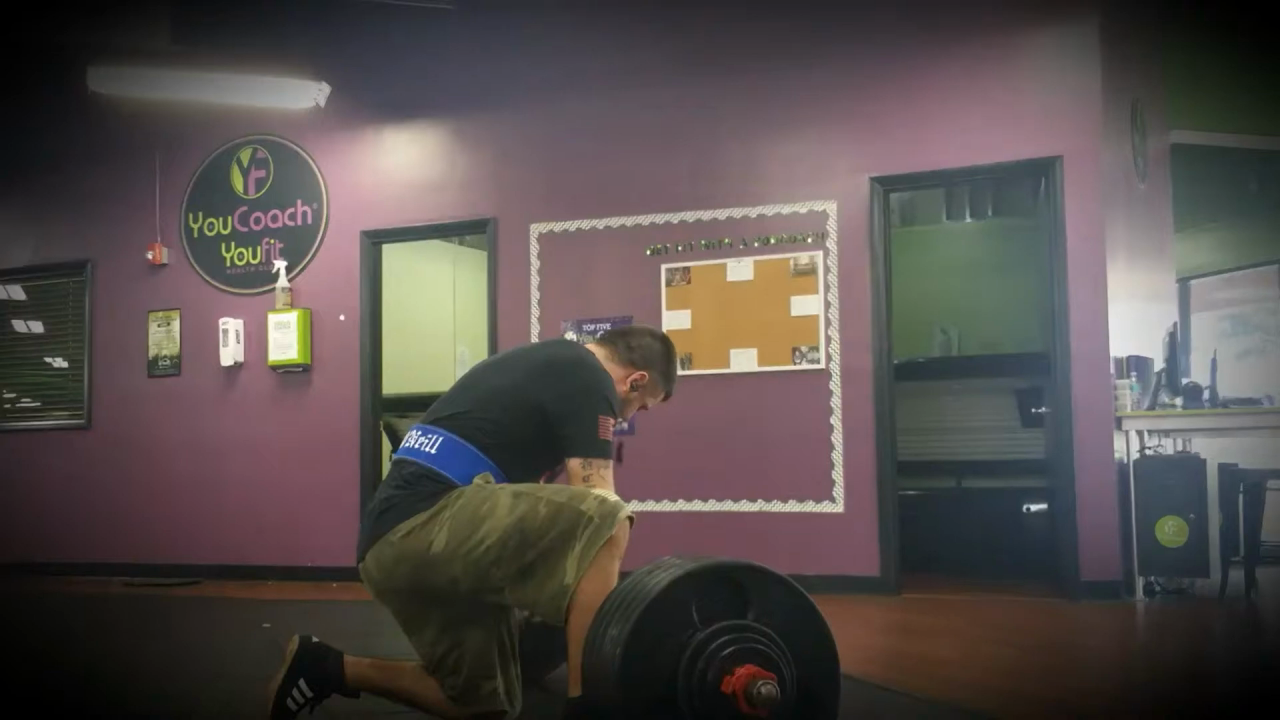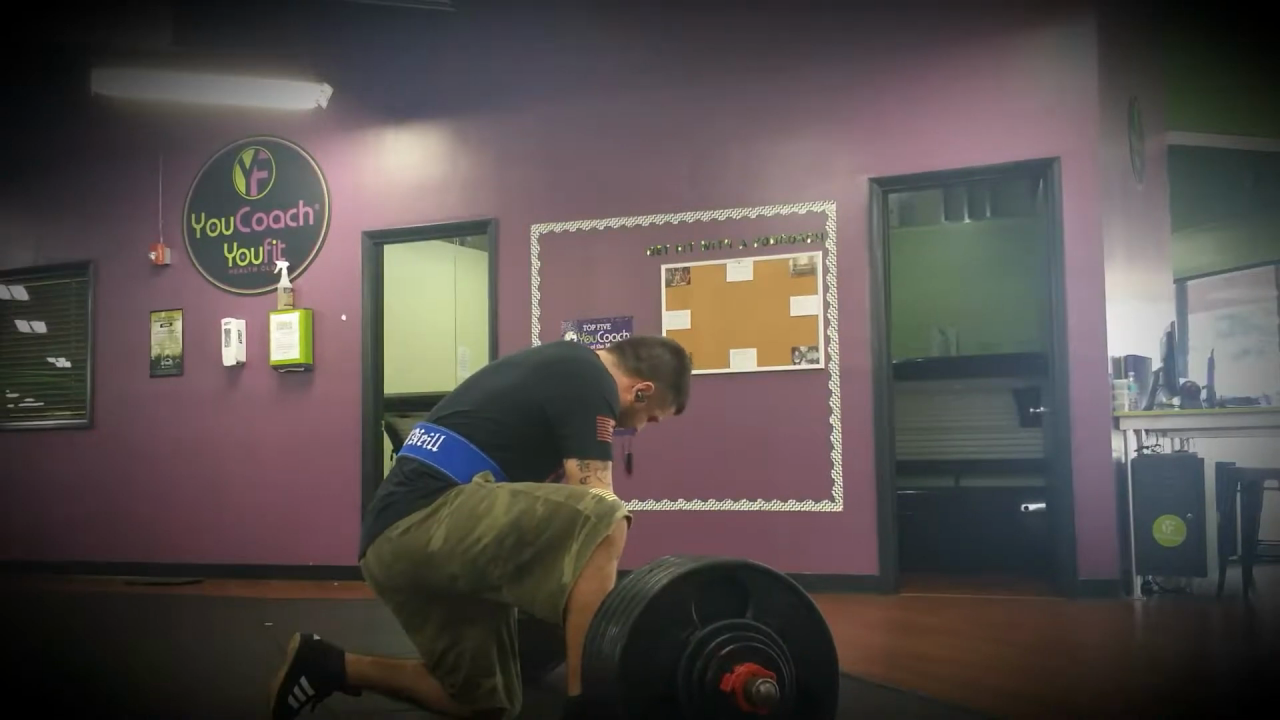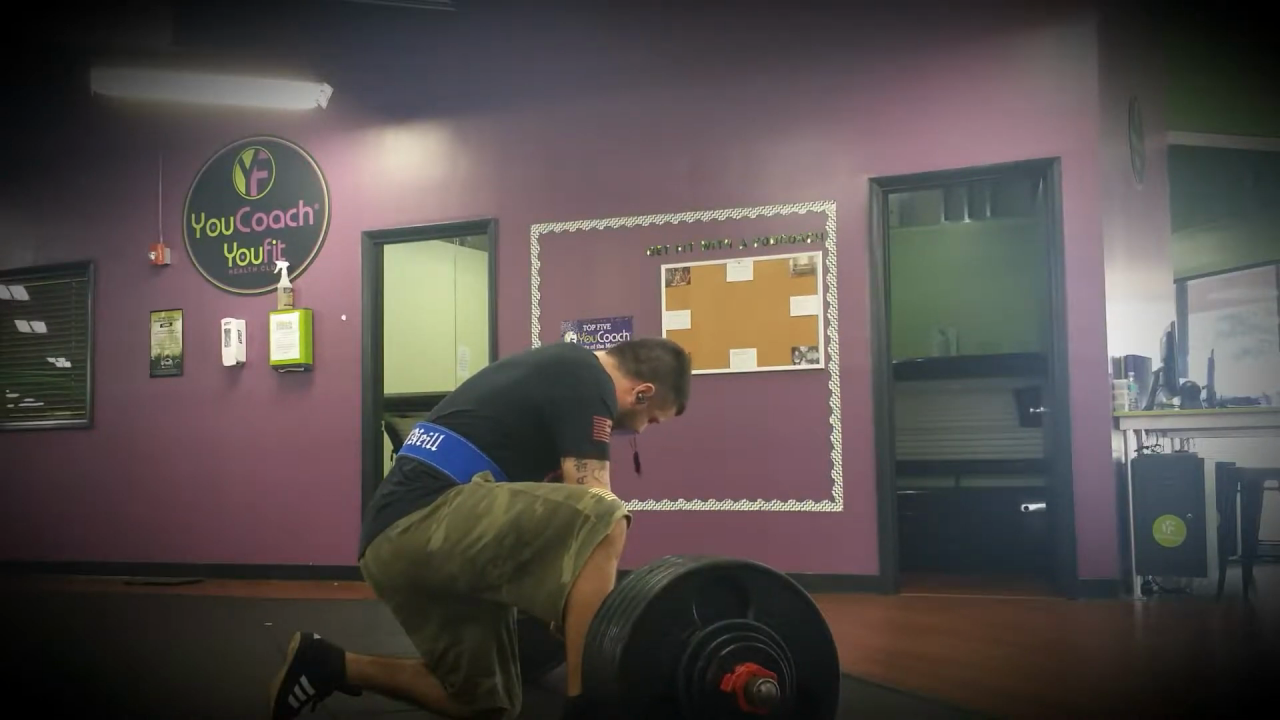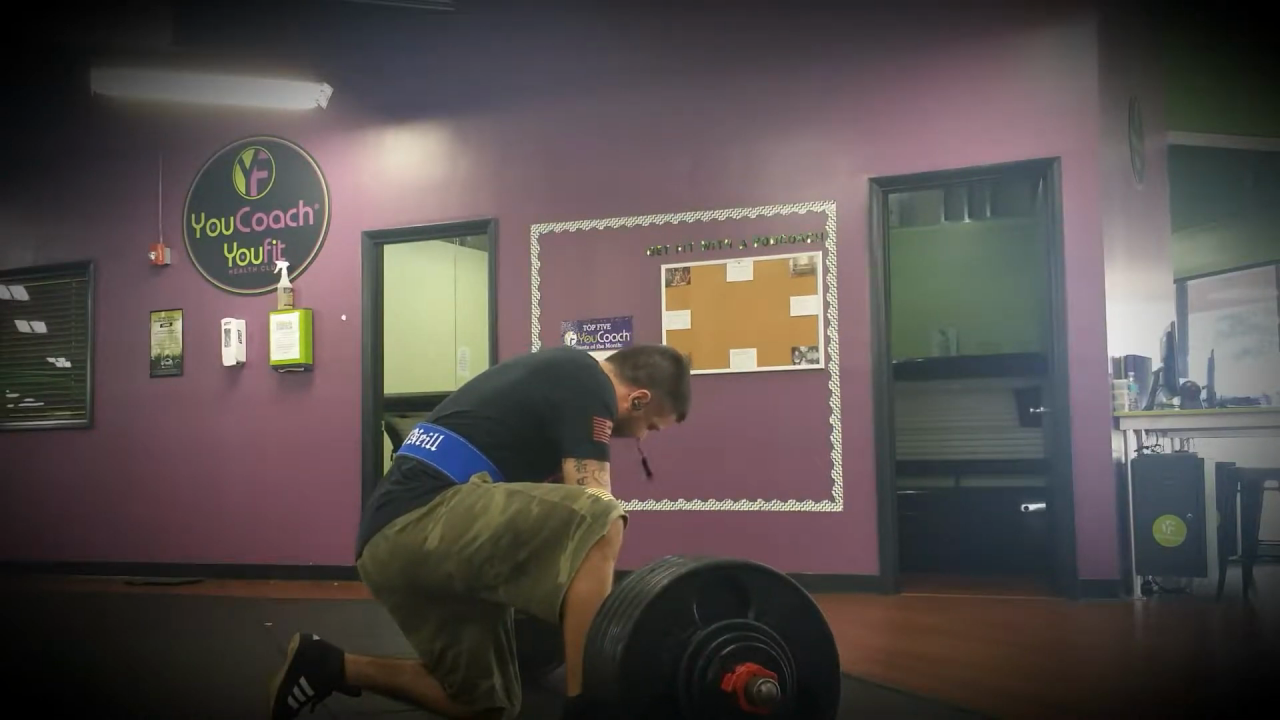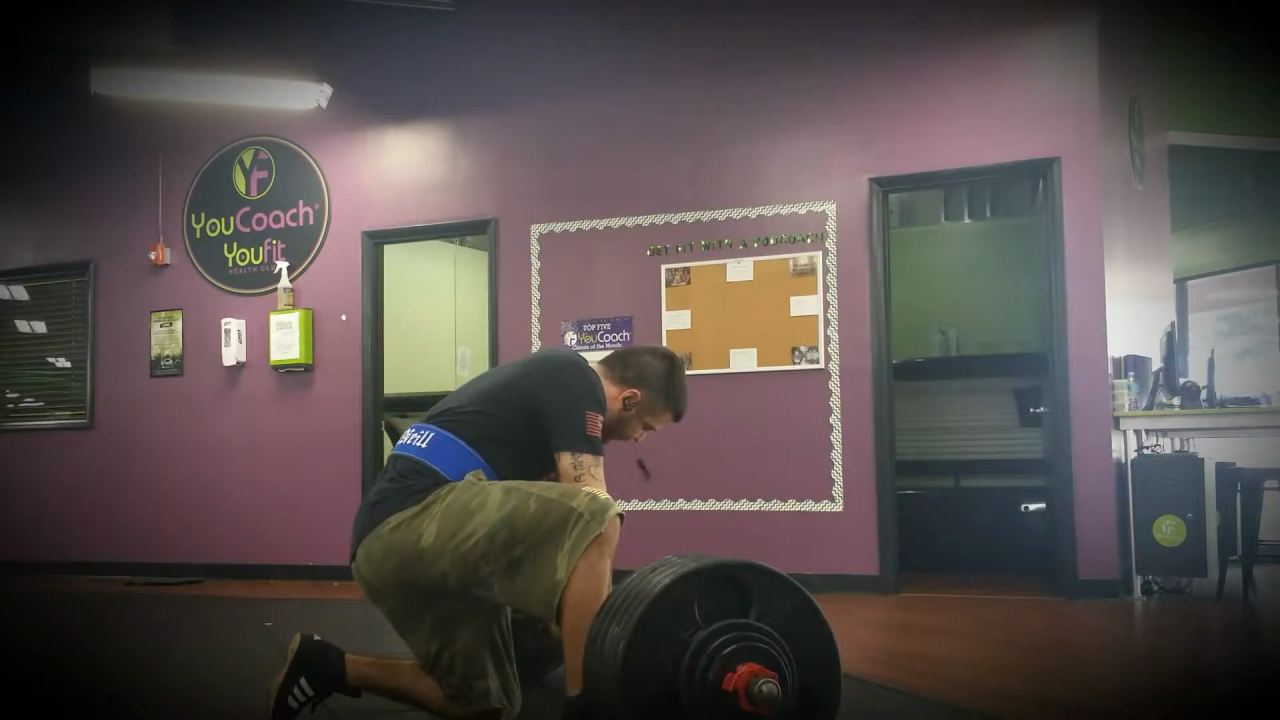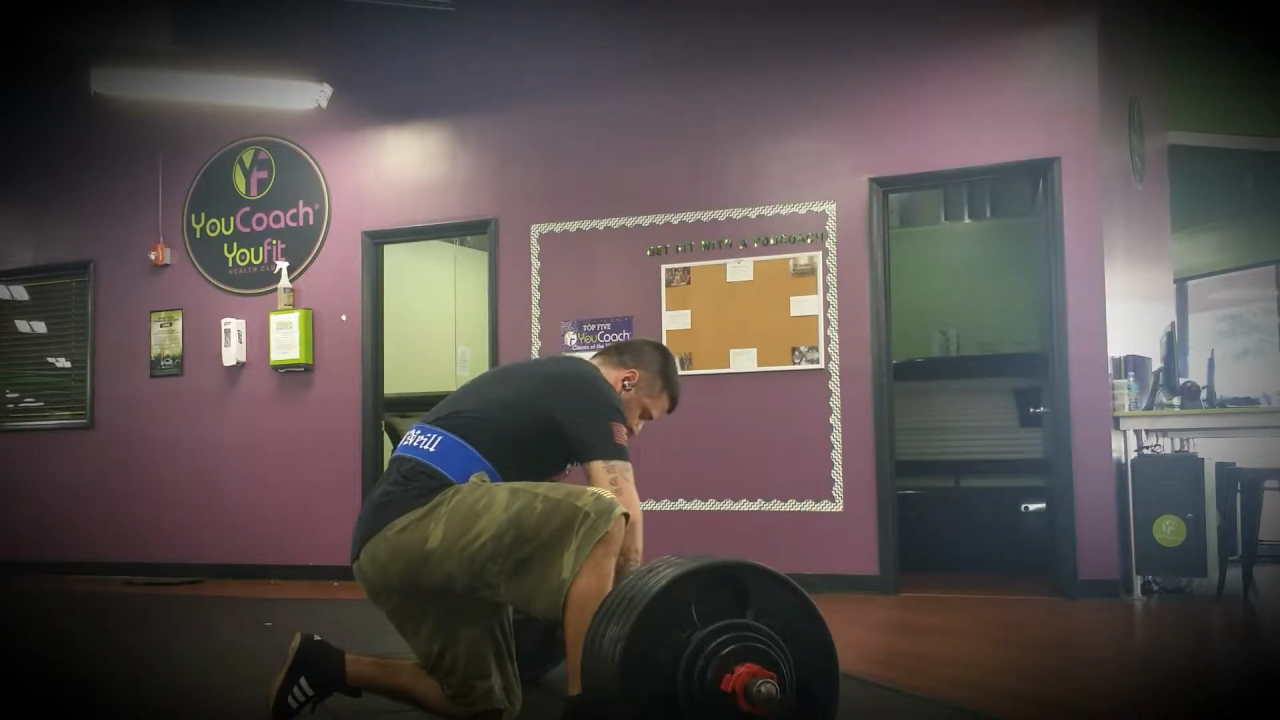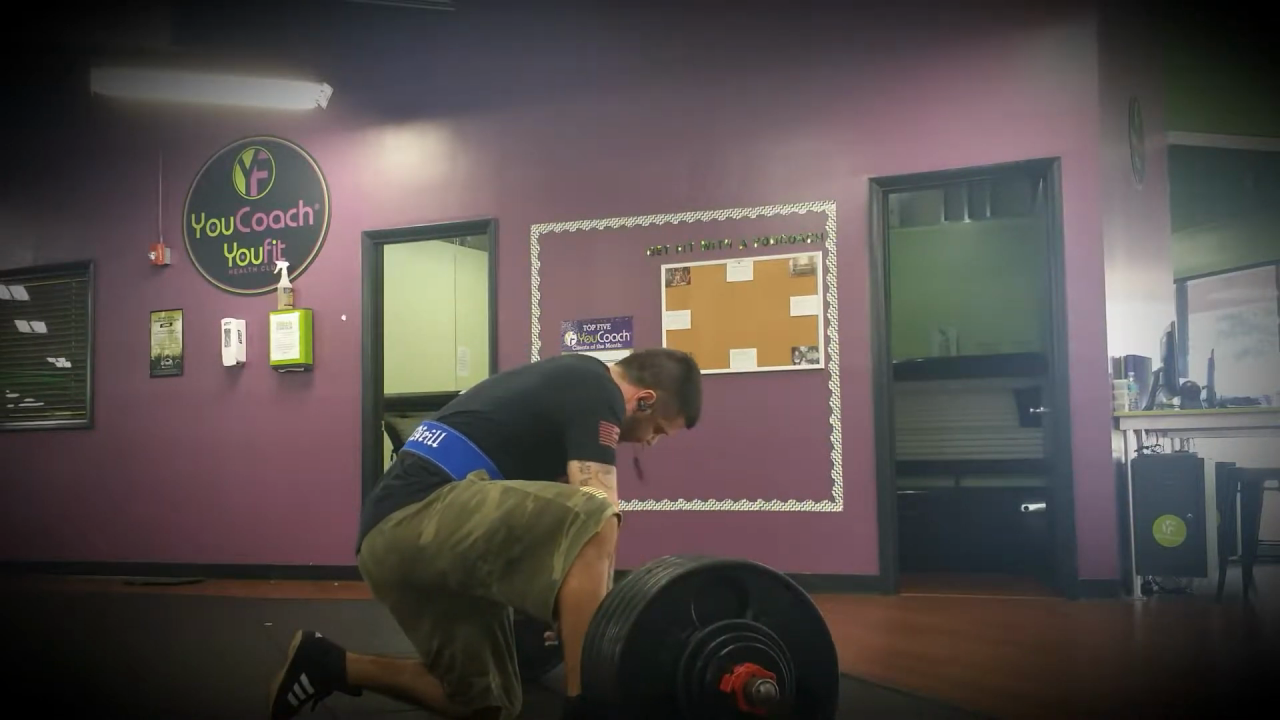
dt=0.7s
person 1, frame 1
left shoulder: (544, 365)
right shoulder: (588, 380)
left elbow: (524, 495)
right elbow: (595, 508)
left hip: (392, 541)
right hip: (424, 527)
right knee: (604, 523)
left ankle: (325, 668)
person 1, frame 2
left shoulder: (557, 369)
right shoulder: (590, 382)
left elbow: (544, 500)
right elbow: (594, 509)
left hip: (394, 537)
right hip: (425, 524)
right knee: (602, 523)
left ankle: (326, 667)
person 1, frame 3
left shoulder: (559, 372)
right shoulder: (587, 382)
left elbow: (543, 501)
right elbow: (592, 511)
left wrist: (558, 592)
left hip: (395, 537)
right hip: (425, 522)
right knee: (603, 523)
left ankle: (327, 665)
person 1, frame 4
left shoulder: (557, 375)
right shoulder: (588, 384)
left elbow: (549, 506)
right elbow: (591, 516)
left hip: (392, 538)
right hip: (422, 522)
right knee: (598, 523)
left ankle: (326, 666)
person 1, frame 5
left shoulder: (548, 382)
right shoulder: (576, 381)
left elbow: (536, 516)
right elbow: (589, 509)
left wrist: (562, 611)
left hip: (384, 540)
right hip: (415, 522)
right knee: (594, 520)
left ankle: (327, 667)
person 1, frame 6
left shoulder: (548, 381)
right shoulder: (590, 389)
left elbow: (541, 511)
right elbow: (622, 514)
left hip: (387, 541)
right hip: (419, 526)
right knee: (597, 519)
left ankle: (327, 667)
person 1, frame 7
left shoulder: (566, 383)
right shoulder: (596, 391)
left elbow: (544, 513)
right elbow: (596, 515)
right wrist: (600, 615)
left hip: (392, 534)
right hip: (420, 517)
right knee: (591, 521)
left ankle: (328, 664)
